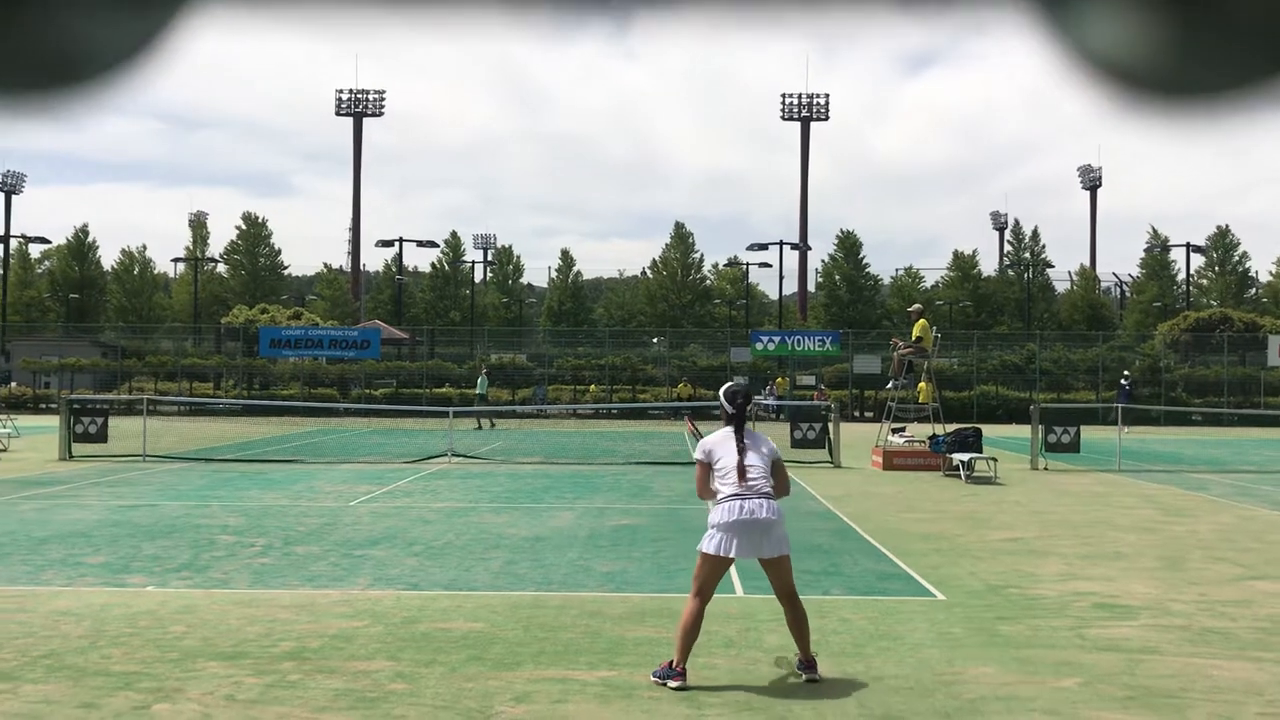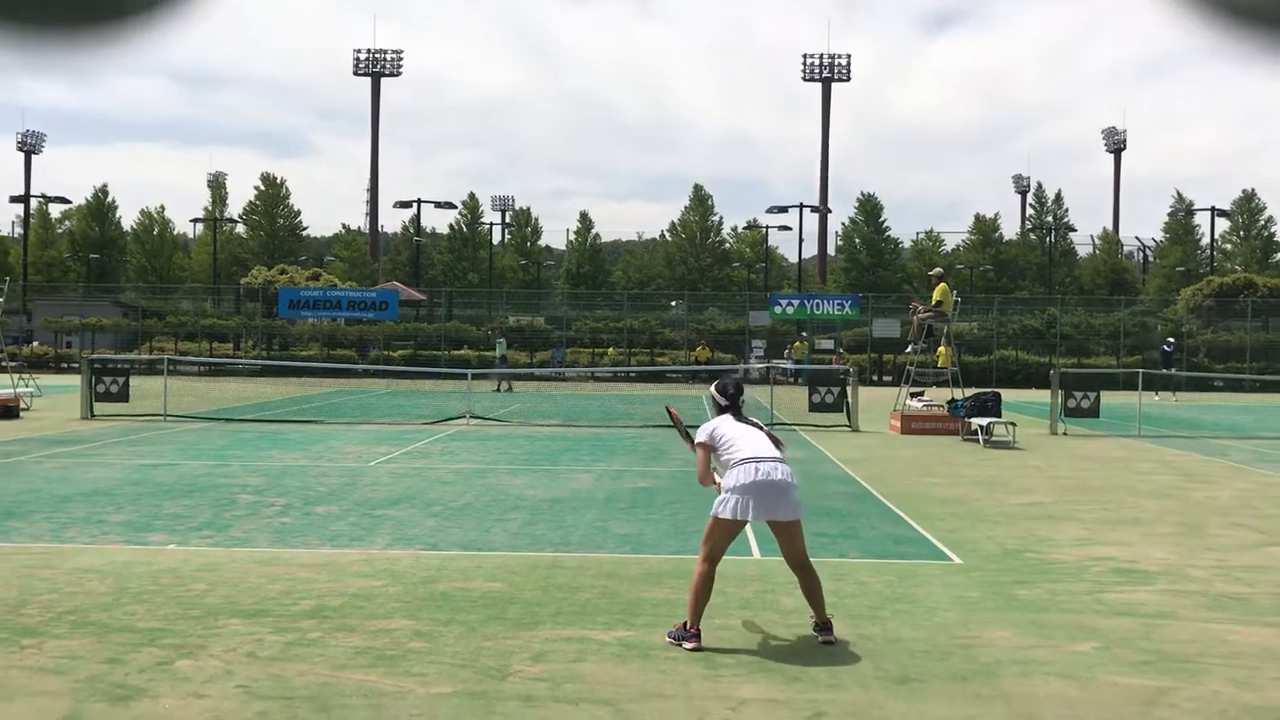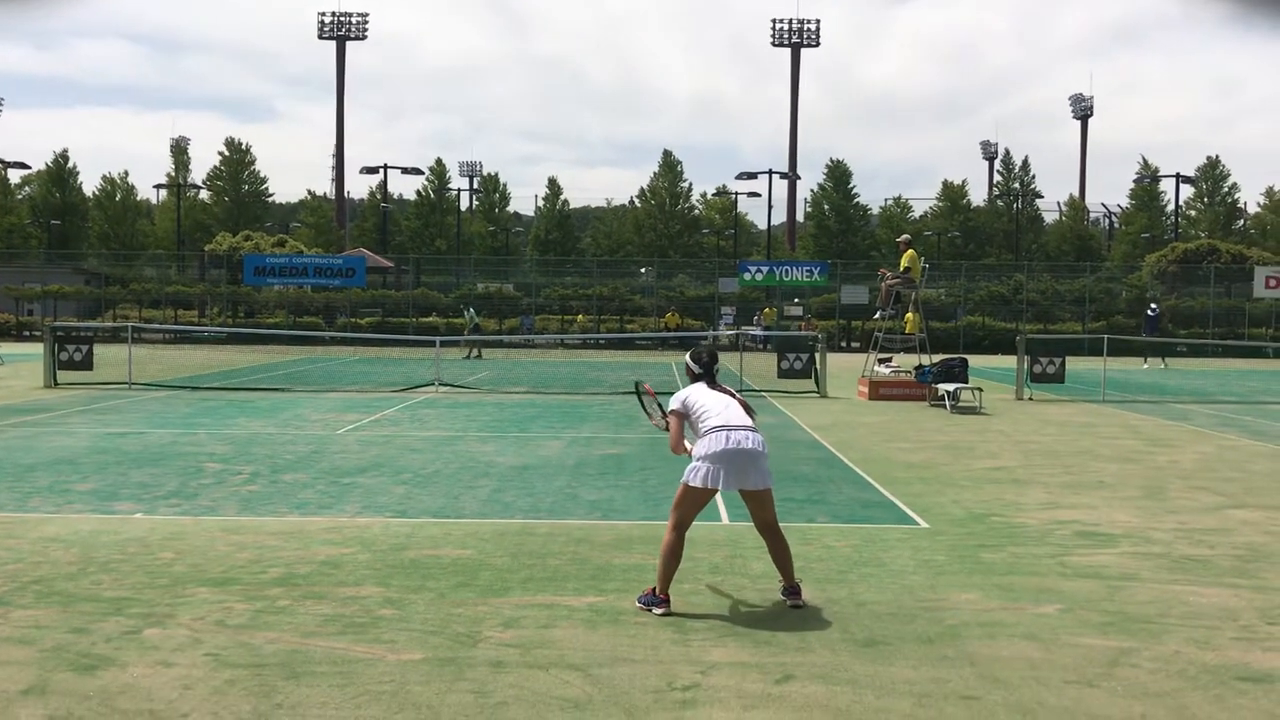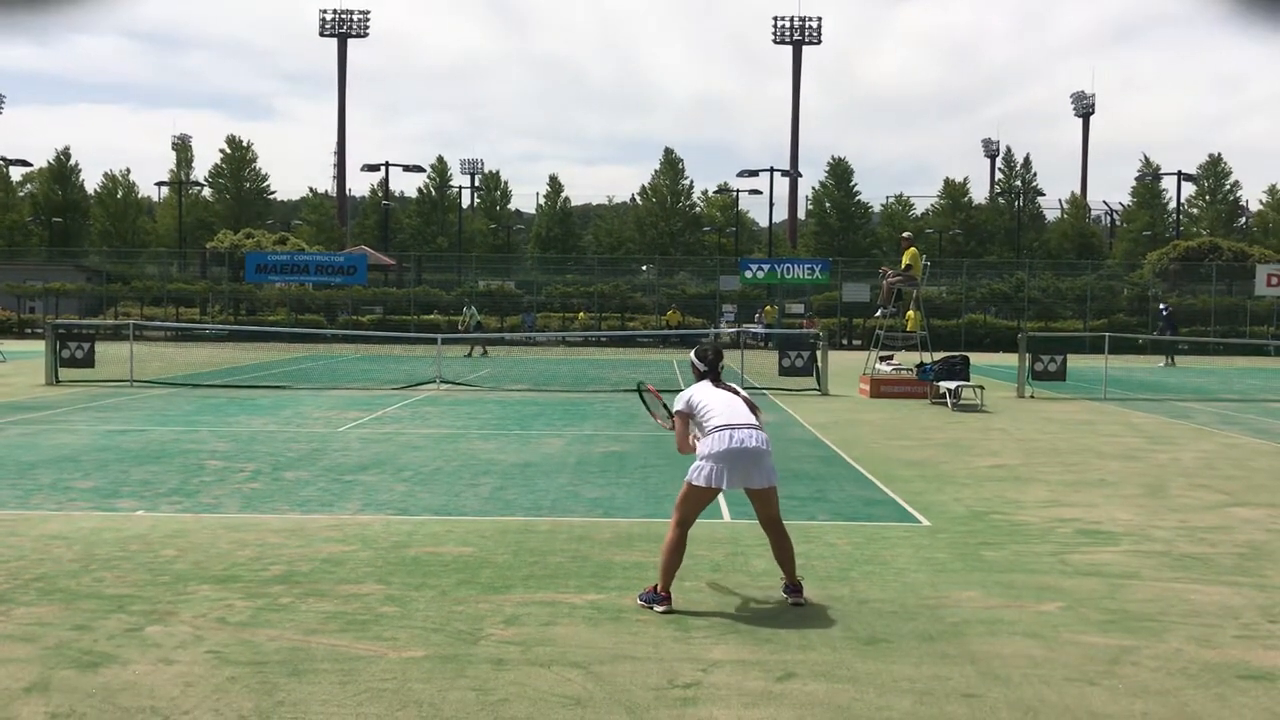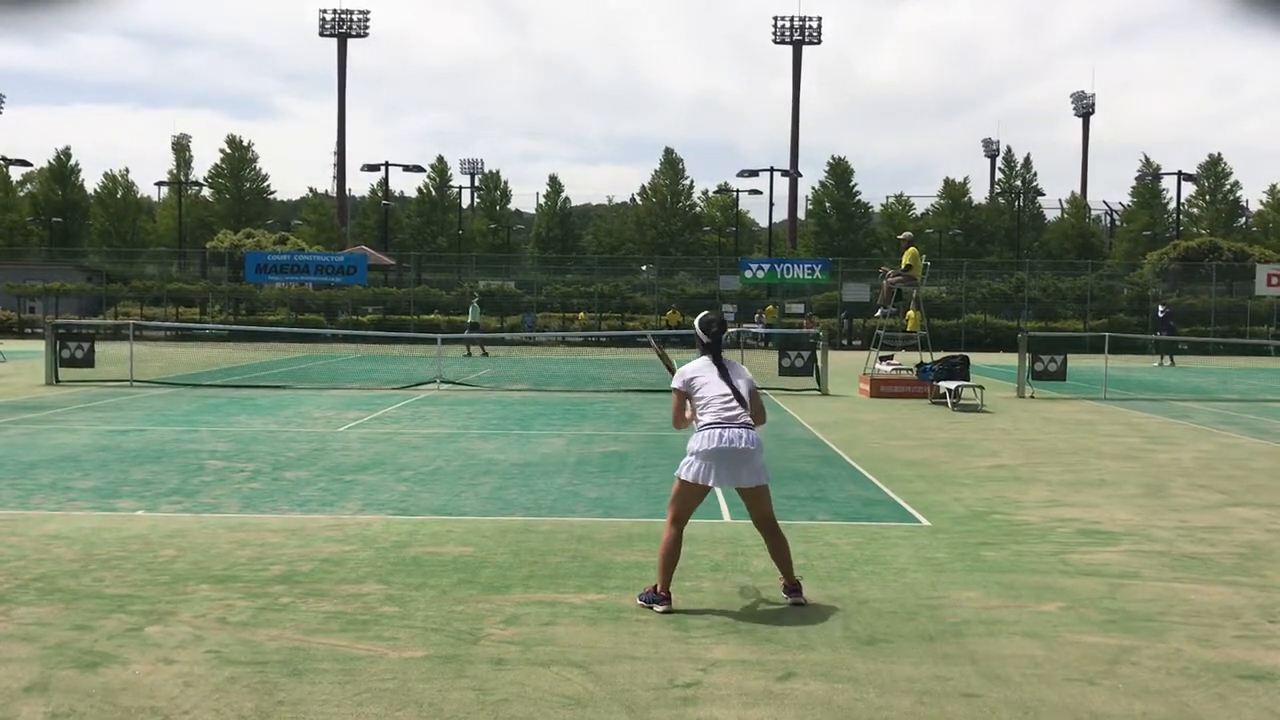
dt=1s
person 1, frame 1
left shoulder: (709, 442)
right shoulder: (766, 442)
left elbow: (703, 492)
right elbow: (784, 488)
left hip: (729, 516)
right hip: (768, 515)
left knee: (699, 596)
right knee: (788, 595)
left ankle: (677, 669)
right ankle: (807, 662)
person 1, frame 2
left shoulder: (708, 428)
right shoulder: (756, 424)
left elbow: (703, 477)
left wrist: (716, 480)
left hip: (744, 480)
right hip: (782, 477)
left knee: (707, 558)
right knee: (799, 560)
left ankle: (691, 630)
right ankle: (823, 624)
person 1, frame 3
left shoulder: (682, 396)
right shoulder: (731, 393)
left elbow: (675, 446)
left wrist: (689, 448)
left hip: (715, 449)
right hip: (754, 447)
left knee: (677, 525)
right knee: (769, 526)
left ankle: (660, 596)
right ankle: (792, 589)
person 1, frame 4
left shoulder: (687, 395)
right shoulder: (736, 390)
left elbow: (683, 447)
left wrist: (695, 442)
left hip: (718, 449)
right hip: (757, 446)
left knee: (680, 523)
right knee: (773, 523)
left ankle: (661, 593)
right ankle: (793, 587)
person 1, frame 5
left shoulder: (686, 372)
right shoulder: (742, 371)
left elbow: (679, 422)
right elbow: (760, 418)
left hip: (709, 445)
right hip: (748, 444)
left knee: (675, 521)
right knee: (766, 522)
left ankle: (661, 594)
right ankle: (792, 586)
